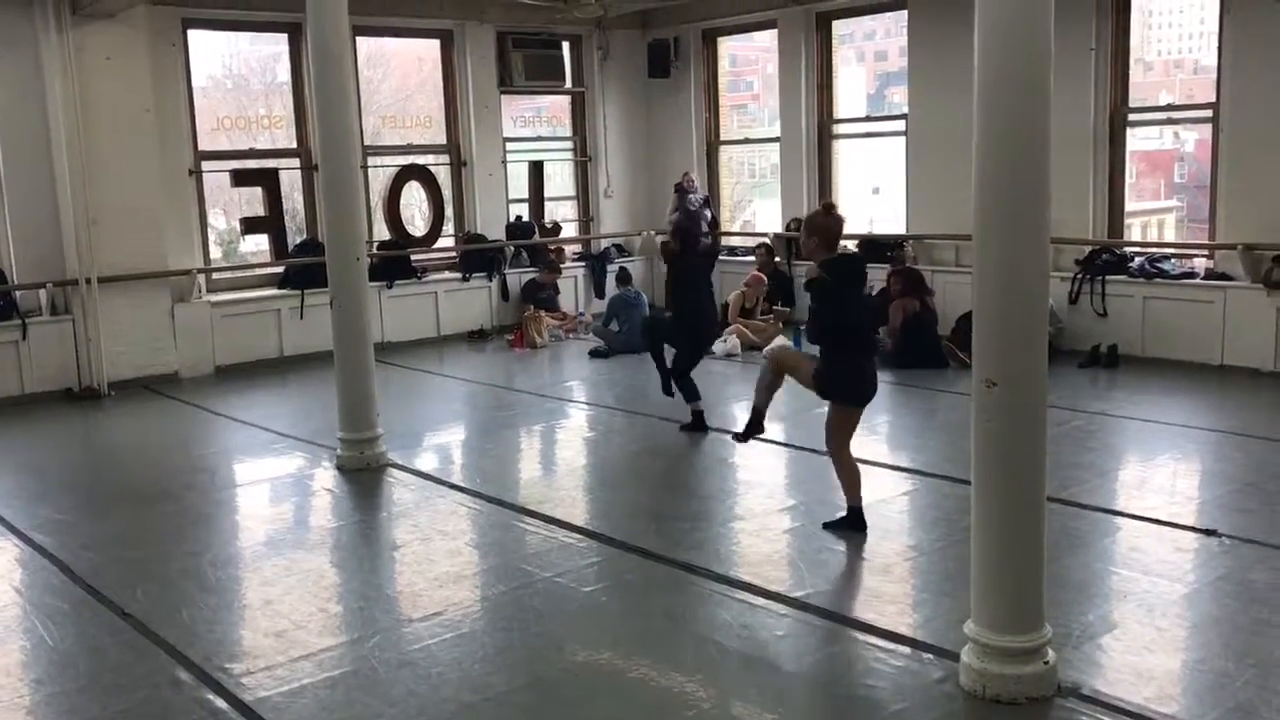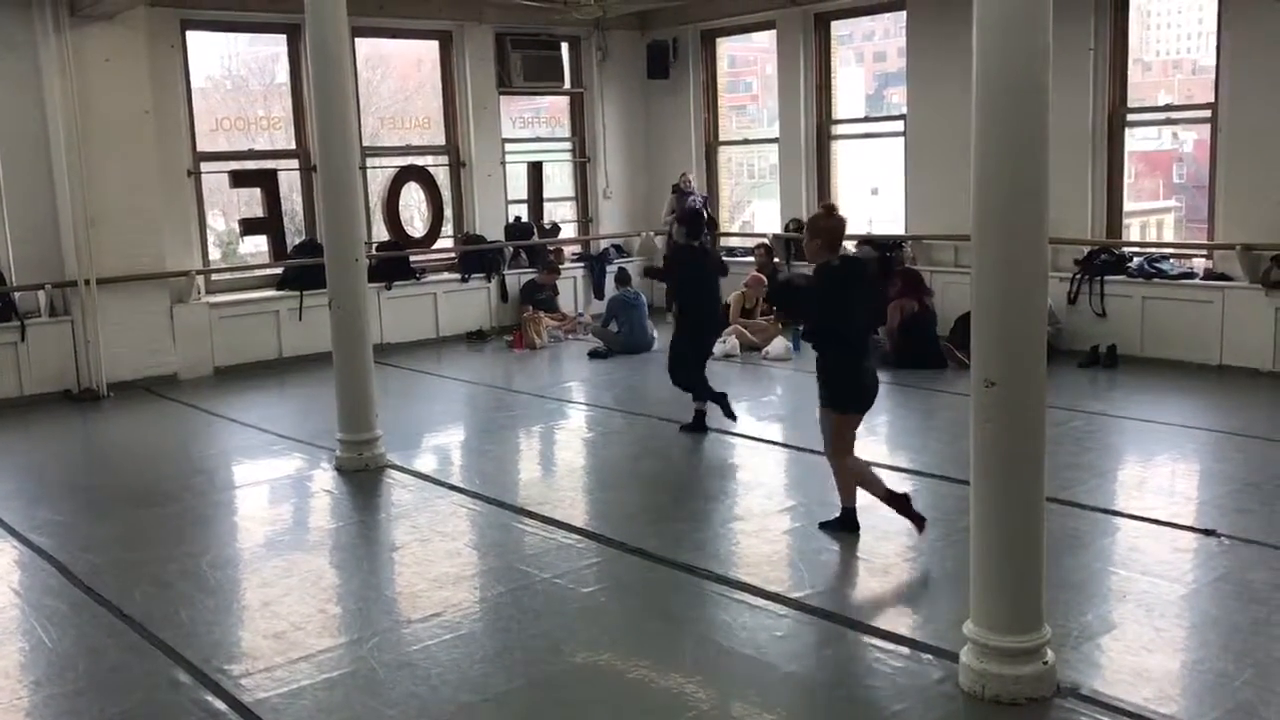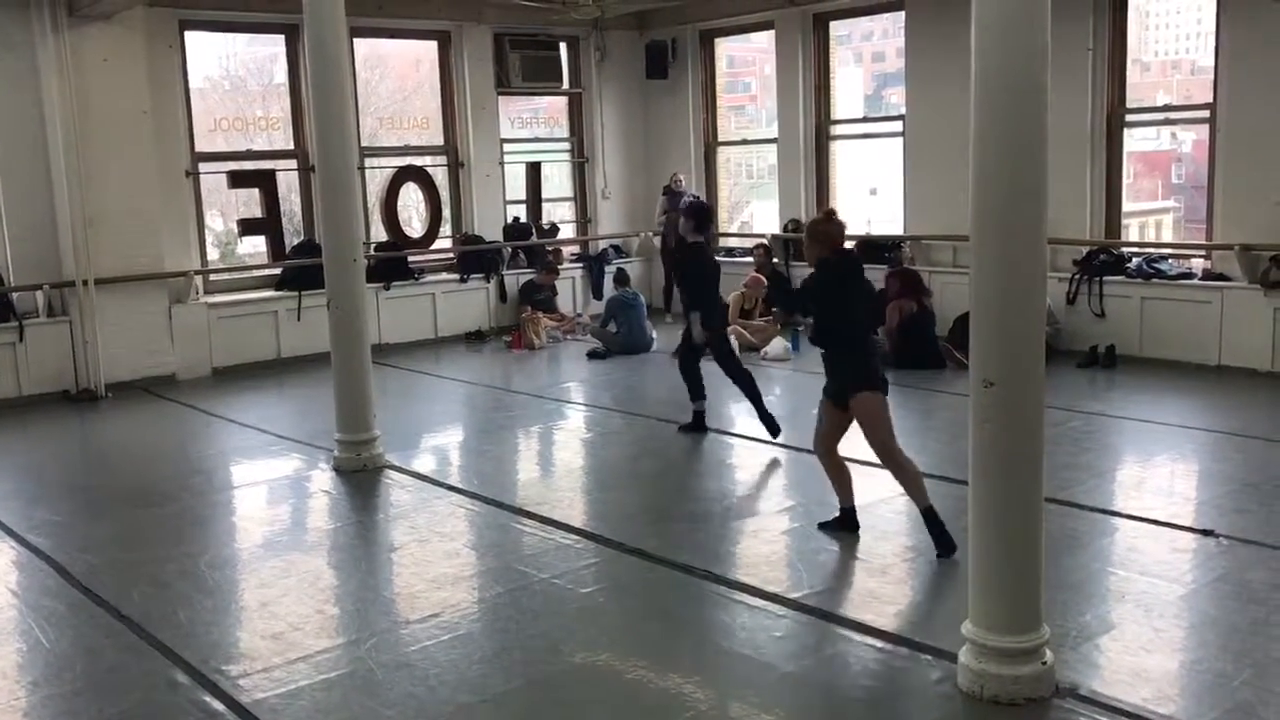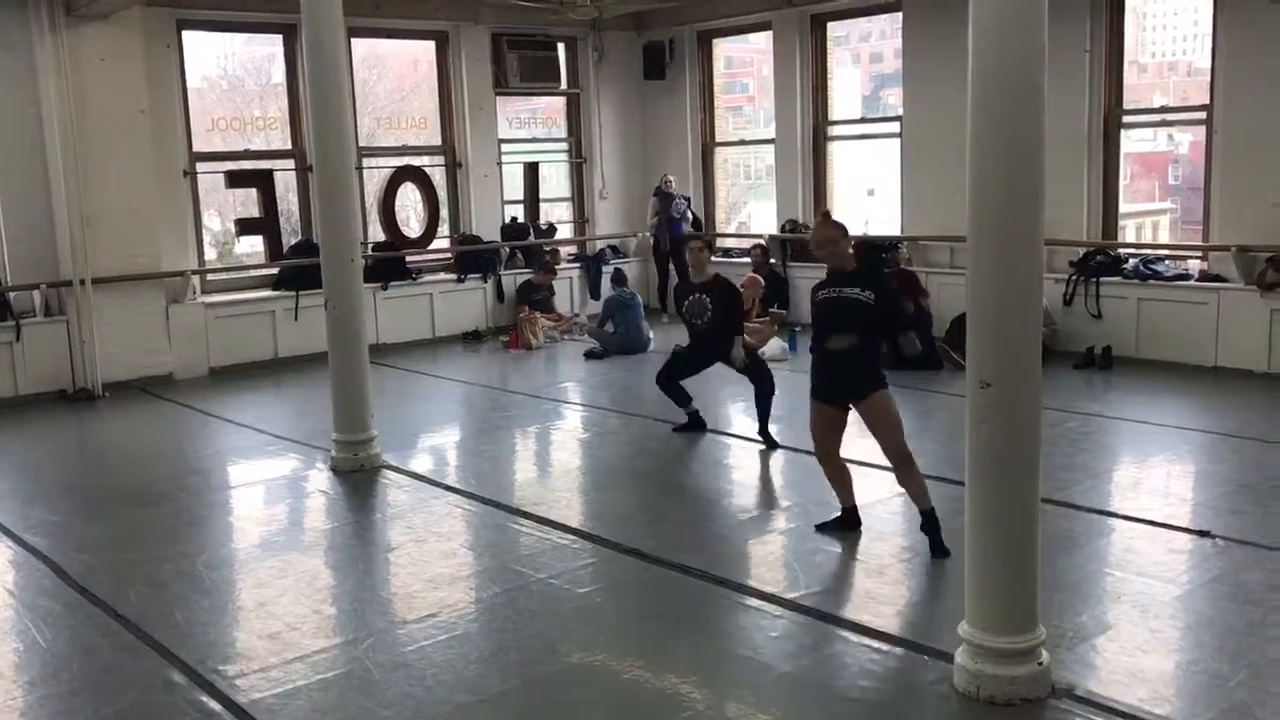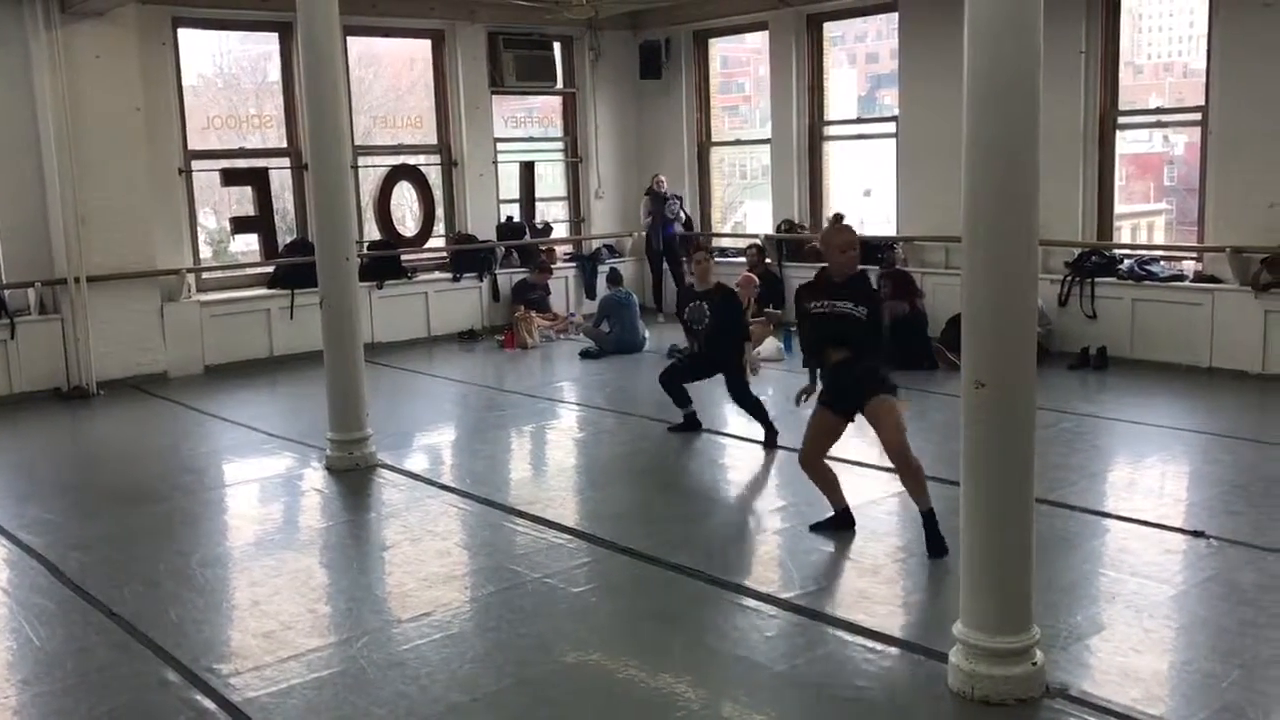
dt=0.2s
person 1, frame 1
left shoulder: (830, 281)
right shoulder: (849, 270)
left elbow: (821, 331)
left wrist: (814, 283)
left hip: (838, 372)
right hip: (863, 376)
left knee: (777, 356)
right knee: (838, 445)
left ankle: (755, 422)
right ankle: (854, 515)
person 1, frame 2
left shoulder: (824, 283)
right shoulder: (859, 272)
left elbow: (814, 332)
left hip: (840, 370)
right hip: (860, 375)
left knee: (839, 456)
right knee: (837, 451)
left ankle: (899, 503)
right ankle: (848, 516)
person 1, frame 3
left shoulder: (835, 276)
right shoulder: (850, 280)
left elbow: (805, 302)
left hip: (860, 378)
right hip: (840, 377)
left knee: (889, 454)
right knee: (823, 447)
left ankle: (933, 523)
right ankle: (848, 516)
person 1, frame 4
left shoulder: (873, 280)
right shoulder: (820, 289)
left elbow: (893, 324)
right elbow: (819, 331)
left hip: (865, 375)
right hip: (826, 378)
left knee: (899, 453)
right knee: (825, 453)
left ankle: (930, 524)
right ankle: (849, 515)
person 1, frame 5
left shoulder: (865, 292)
right shoulder: (806, 294)
left elbow: (873, 343)
right elbow: (809, 342)
right wrist: (814, 379)
left hip: (871, 383)
right hip: (835, 388)
left knee: (900, 452)
right knee: (808, 457)
left ankle: (930, 523)
right ankle: (842, 516)
person 2, frame 1
left shoulder: (677, 260)
right shoulder: (704, 255)
right elbow: (713, 237)
left hip: (688, 326)
right hip: (709, 325)
left knee: (651, 326)
right knee: (681, 368)
left ankle: (667, 378)
right ankle: (697, 418)
person 2, frame 2
left shoulder: (677, 255)
right shoulder: (708, 253)
left elbow: (666, 275)
right elbow: (723, 270)
left wrist: (648, 271)
left hip: (692, 321)
right hip: (713, 320)
left knee: (680, 374)
right knee: (694, 368)
left ankle: (715, 397)
right ankle: (699, 418)
person 2, frame 3
left shoulder: (689, 251)
right shoulder: (702, 250)
left elbow: (694, 288)
left wrist: (695, 322)
left hip: (705, 317)
right hip: (711, 314)
left knee: (731, 366)
right knee: (687, 363)
left ankle: (763, 414)
right ankle: (698, 418)
person 2, frame 4
left shoulder: (723, 285)
right shoulder: (681, 288)
left elbow: (736, 317)
left wrist: (738, 346)
right wrist: (691, 341)
left hip: (727, 341)
right hip: (700, 345)
left knee: (763, 378)
right knee: (664, 378)
left ankle: (764, 429)
right ankle: (695, 419)
person 2, frame 5
left shoulder: (726, 294)
right shoulder: (685, 295)
left elbow: (741, 325)
left wrist: (748, 353)
right wrist: (692, 348)
left hip: (730, 352)
right hip: (705, 354)
left knee: (740, 394)
right knee: (667, 378)
left ankle: (769, 428)
right ankle: (691, 419)
